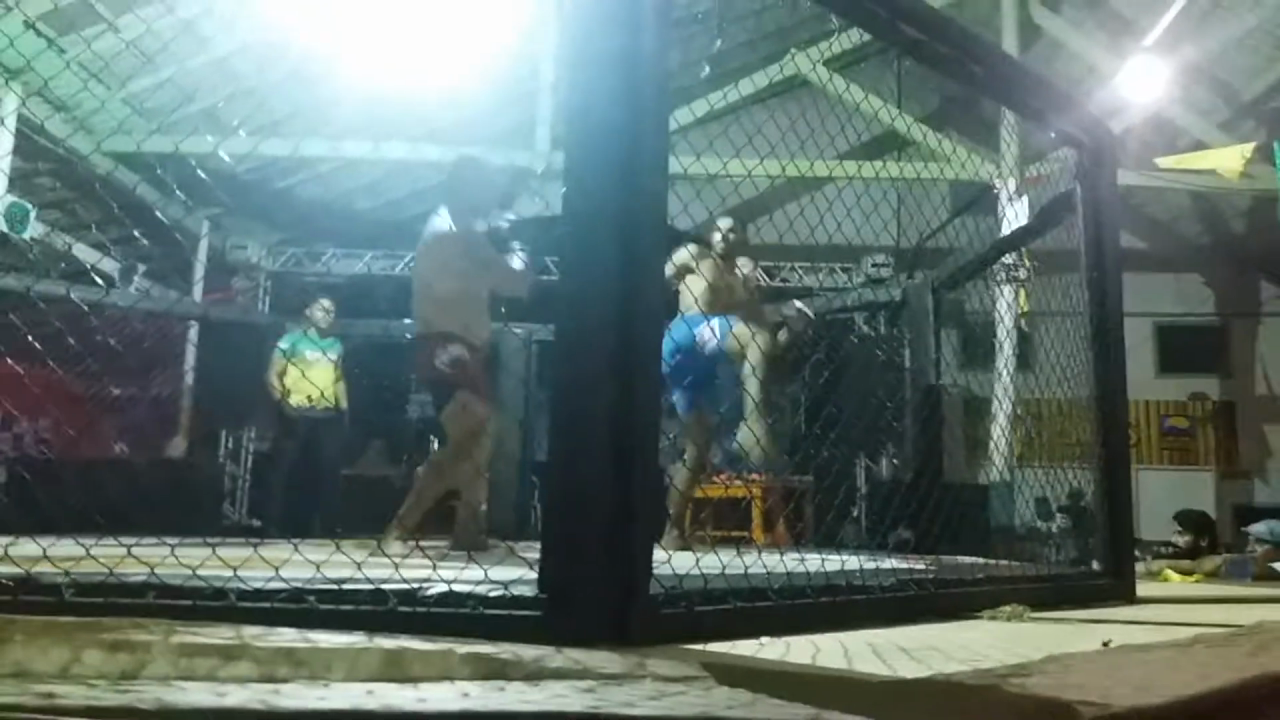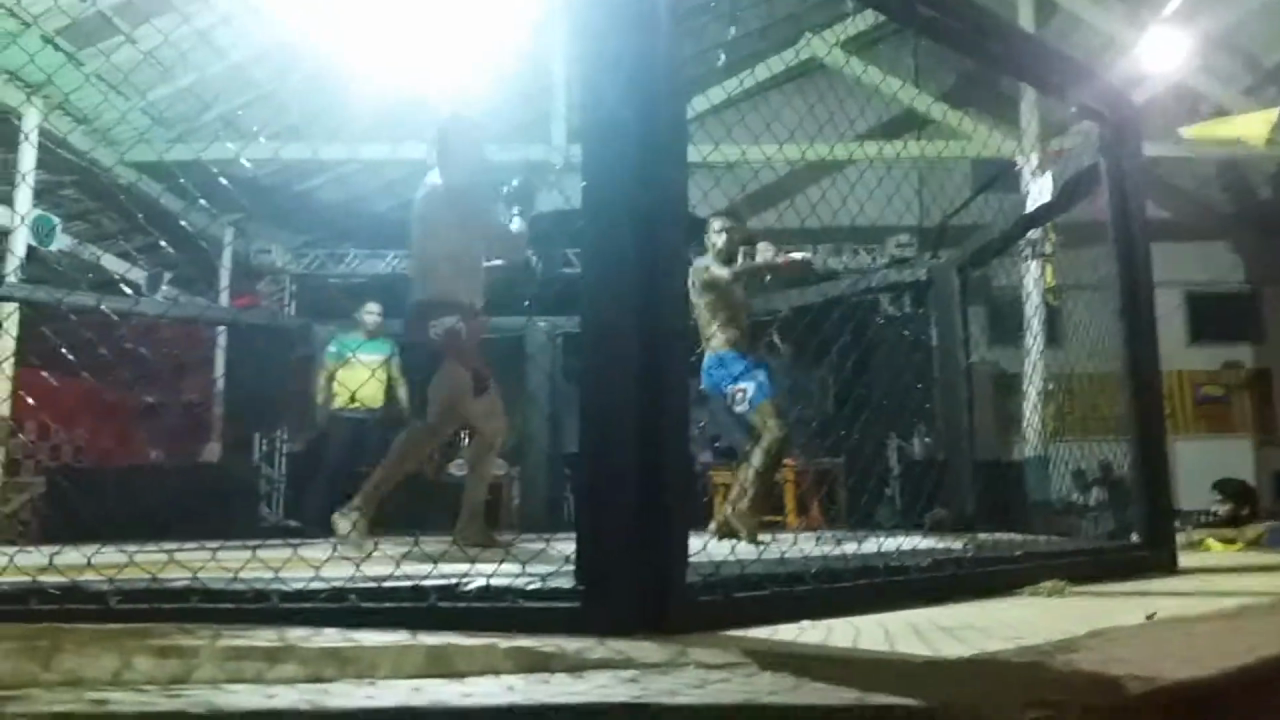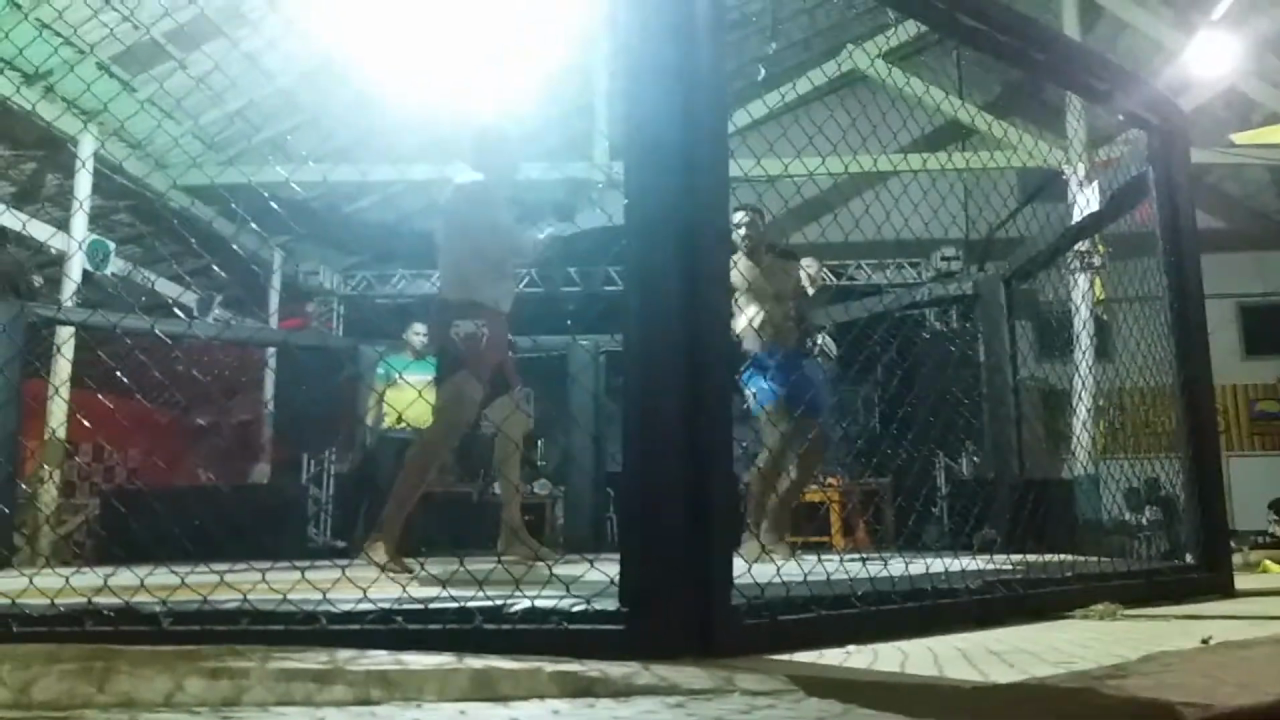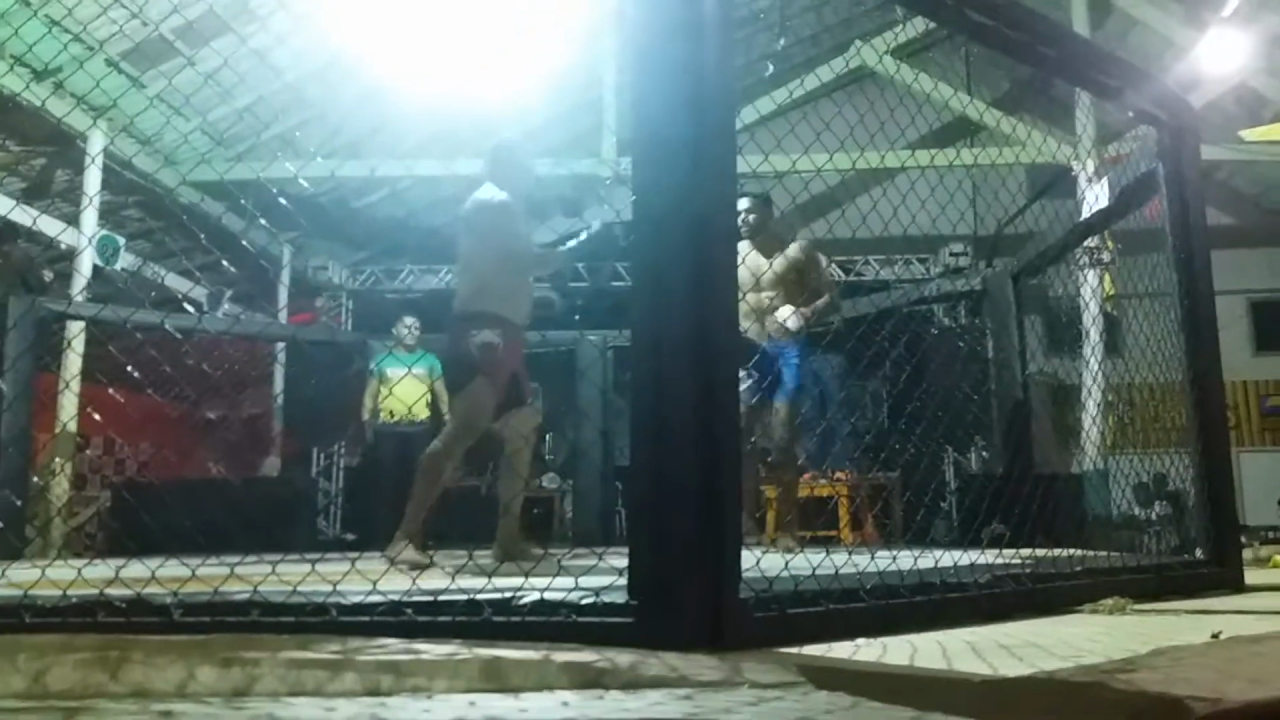
dt=0.3s
person 1, frame 1
left shoulder: (458, 231)
right shoulder: (454, 232)
right elbow: (517, 285)
left hip: (464, 349)
right hip: (448, 348)
left knee: (477, 438)
right knee: (469, 436)
left ankle: (467, 529)
right ankle: (399, 529)
person 1, frame 2
left shoulder: (450, 193)
right shoulder: (452, 191)
right elbow: (512, 246)
right wrist: (516, 212)
left hip: (455, 321)
right hip: (443, 319)
left knee: (492, 423)
right knee: (445, 418)
left ankle: (470, 523)
right ankle: (359, 510)
person 1, frame 3
left shoulder: (476, 195)
right shoulder: (479, 189)
right elbow: (511, 250)
left hip: (485, 323)
right hip: (468, 321)
right knee: (448, 429)
left ankle: (513, 533)
right ankle: (384, 540)
person 1, frame 4
left shoulder: (493, 208)
right shoulder: (497, 204)
right elbow: (527, 260)
left wrist: (535, 292)
left hip: (498, 334)
right hip: (485, 331)
left knee: (522, 433)
right knee: (461, 432)
left ankle: (507, 538)
right ankle: (405, 537)
person 2, frame 1
left shoulder: (744, 282)
right shoulder: (692, 254)
left elbow: (764, 331)
right elbow: (661, 282)
left wrist: (788, 327)
left hip: (699, 357)
right hip: (688, 330)
left knee: (698, 447)
right knee: (757, 342)
left ankle: (672, 530)
right ankle: (751, 426)
person 2, frame 2
left shoulder: (732, 283)
right shoulder: (704, 267)
right elbow: (731, 274)
right wrist: (778, 262)
left hip: (737, 361)
right hip: (727, 363)
left knee: (767, 438)
right knee: (775, 432)
left ankle: (728, 516)
right ankle: (740, 509)
person 2, frame 3
left shoulder: (786, 267)
right shoulder: (726, 271)
left wrist: (810, 338)
right wrist: (736, 323)
left hip: (794, 362)
right hip: (758, 364)
left knee: (809, 448)
right knee: (777, 443)
left ankle: (771, 526)
right ankle: (752, 533)
person 2, frame 4
left shoulder: (800, 251)
right shoulder: (733, 256)
left elbow: (830, 294)
left wrist: (805, 313)
left hip: (788, 350)
right hip: (749, 353)
left knee: (782, 436)
right knee: (741, 429)
left ankle: (786, 526)
right ankle: (746, 516)
person 3, frame 1
left shoulder: (335, 344)
right shoulder: (291, 340)
right elbow: (273, 375)
left wrist: (344, 408)
right wrist: (282, 401)
left hip: (328, 417)
right hip: (297, 415)
left knee: (329, 471)
right knee: (287, 469)
left ankle: (325, 524)
right ankle: (277, 523)
person 3, frame 2
left shoulder: (388, 346)
right shoulder: (340, 342)
left elbow: (397, 379)
right elbow: (324, 376)
left wrist: (405, 405)
right wrist: (321, 406)
left hip: (373, 417)
right hip: (344, 415)
right knee: (332, 466)
right ankle: (314, 520)
person 3, frame 3
left shoulder: (434, 365)
right shoulder: (388, 363)
right elbow: (375, 397)
right wrist: (369, 428)
right hip: (392, 435)
right knee: (382, 486)
right ankle: (366, 537)
person 3, frame 4
left shoulder: (429, 359)
right shoulder: (381, 359)
left elbow: (441, 392)
right elbow: (370, 393)
left wrist: (447, 421)
right wrist: (367, 423)
left hip: (420, 428)
right hip: (387, 428)
right ankle: (383, 533)
